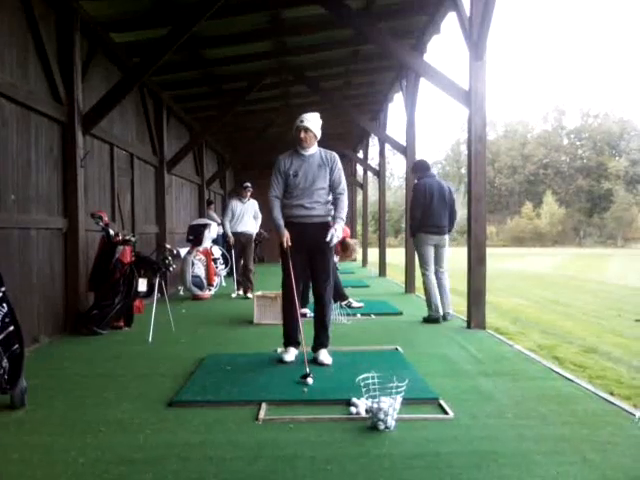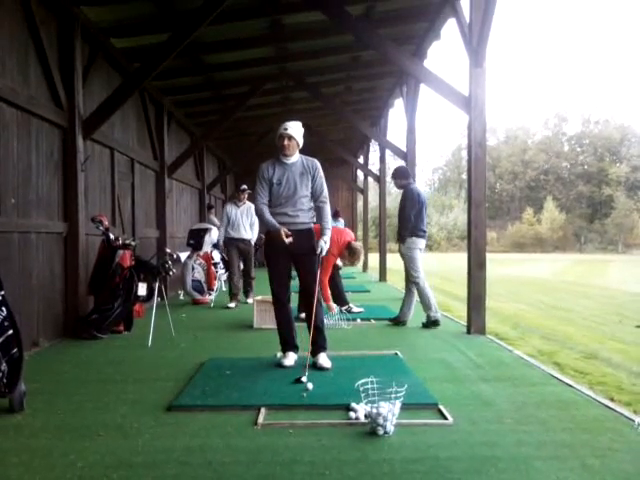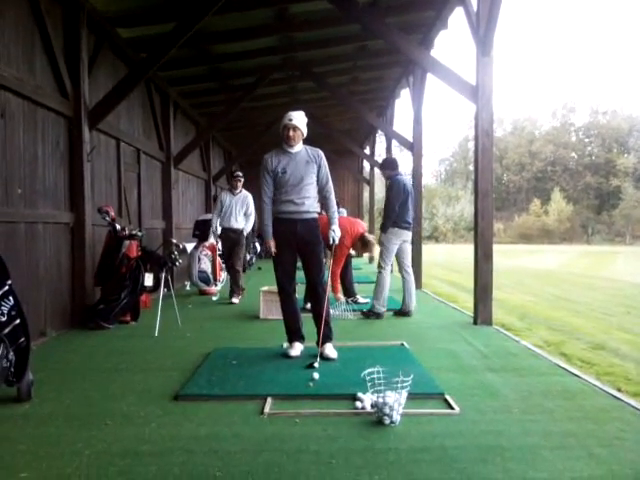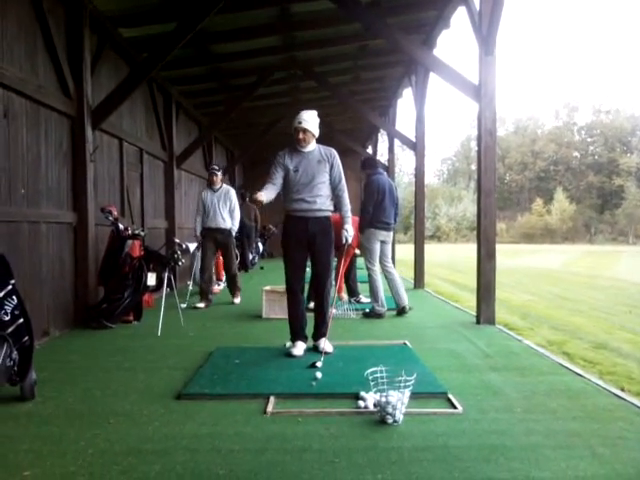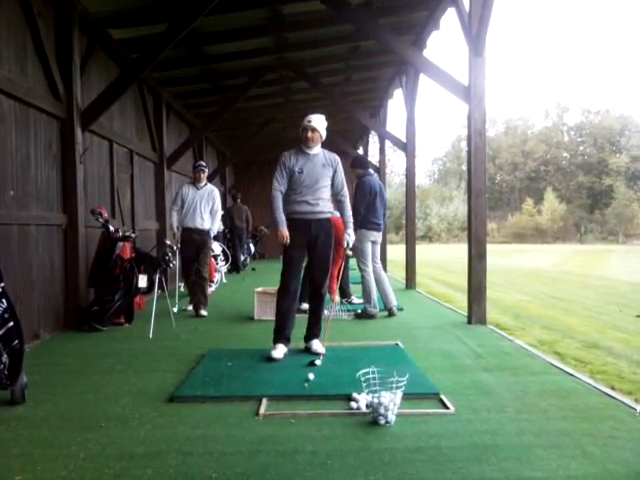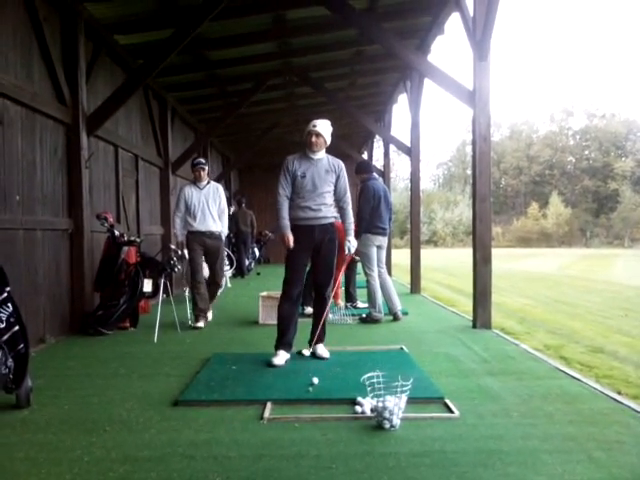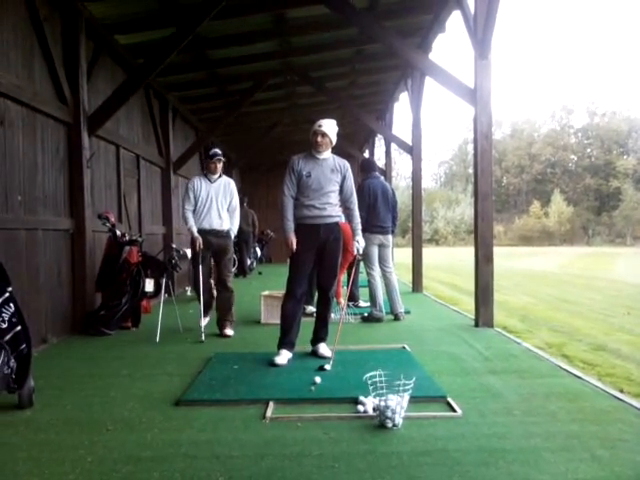
dt=0.7s
person 1, frame 1
left shoulder: (330, 158)
right shoulder: (284, 160)
left elbow: (340, 194)
right elbow: (274, 196)
left wrist: (339, 222)
right wrist: (281, 227)
left hip: (321, 230)
right hip: (293, 230)
left knee: (323, 291)
right knee: (290, 288)
left ankle: (321, 346)
right ankle: (291, 344)
person 1, frame 2
left shoulder: (312, 165)
right shoulder: (266, 168)
left elbow: (322, 201)
right elbow: (261, 203)
left wrist: (326, 233)
right wrist: (276, 228)
left hip: (304, 235)
right hip: (276, 237)
left knee: (311, 293)
right knee: (280, 295)
left ankle: (319, 350)
right ankle: (289, 349)
person 1, frame 3
left shoulder: (316, 156)
right shoulder: (271, 159)
left elbow: (327, 191)
right elbow: (266, 198)
left wrist: (334, 223)
right wrist: (268, 234)
left hip: (309, 225)
right hip: (282, 226)
left knee: (317, 284)
right knee: (286, 286)
left ankle: (325, 340)
right ankle: (295, 339)
person 1, frame 4
left shoulder: (329, 155)
right shoulder: (284, 157)
left elbow: (340, 190)
right elbow: (274, 184)
left wrist: (347, 221)
right wrist: (264, 195)
left hip: (321, 223)
right hip: (294, 223)
left knee: (323, 281)
right knee: (294, 283)
left ankle: (320, 335)
right ankle: (298, 338)
person 1, frame 5
left shoulder: (332, 160)
right shoulder: (288, 158)
left elbow: (341, 194)
right elbow: (277, 190)
left wrist: (349, 226)
right wrist: (280, 224)
left hip: (323, 225)
right hip: (295, 225)
left knee: (319, 284)
right knee: (289, 283)
left ankle: (313, 337)
right ankle: (281, 340)
person 1, frame 6
left shoulder: (336, 166)
right shoulder: (292, 163)
left elbow: (344, 201)
right elbow: (283, 197)
left wrist: (350, 233)
right wrist: (285, 229)
left hip: (327, 231)
right hip: (299, 230)
left knee: (323, 289)
right knee: (292, 289)
left ankle: (317, 341)
right ankle: (283, 346)
person 1, frame 7
left shoulder: (342, 166)
right shoulder: (297, 162)
left elbow: (350, 201)
right elbow: (288, 197)
left wrist: (357, 232)
right wrist: (289, 231)
left hip: (331, 230)
right hip: (305, 230)
left knee: (327, 288)
right knee: (296, 288)
left ankle: (319, 341)
right ankle: (286, 346)
person 2, frame 1
left shoulder: (420, 186)
right shoulder: (446, 186)
left elbow: (415, 213)
right elbow: (453, 213)
left wrist: (413, 233)
right wrist: (447, 230)
left hip: (424, 234)
right hip: (442, 235)
left knee: (428, 273)
right knee: (441, 272)
left ankle: (435, 313)
right ankle: (446, 311)
person 2, frame 2
left shoulder: (409, 192)
right shoulder: (417, 191)
left elbow: (407, 218)
left wrist: (401, 238)
left hip: (411, 239)
right hip: (418, 238)
left knee: (417, 278)
right knee: (411, 279)
left ankle: (433, 316)
right ankle: (403, 316)
person 2, frame 3
left shoulder: (396, 182)
right shoulder: (406, 182)
left elbow: (392, 208)
left wrist: (384, 228)
left hip: (394, 230)
right hip: (406, 230)
left knee: (384, 268)
right knee: (406, 269)
left ankle: (378, 309)
right ankle: (408, 307)
person 2, frame 4
left shoulder: (372, 181)
right shoulder: (390, 182)
left elbow: (366, 208)
right elbow: (396, 207)
left wrist: (361, 229)
left hip: (373, 230)
right hip: (388, 230)
left knee: (373, 268)
right knee: (388, 266)
left ankle: (379, 308)
right ankle: (403, 303)
person 2, frame 5
left shoulder: (363, 182)
right shoulder: (378, 183)
left elbow: (358, 210)
right elbow: (383, 208)
left wrist: (352, 231)
left hip: (364, 231)
right hip: (377, 230)
left knee: (366, 270)
right knee: (377, 267)
left ankle: (371, 309)
right ankle: (391, 305)
person 2, frame 6
left shoulder: (367, 187)
right shoulder: (383, 187)
left elbow: (362, 214)
right elbow: (389, 212)
left wrist: (357, 236)
left hip: (369, 235)
right hip: (383, 235)
left knee: (371, 274)
right knee: (382, 272)
left ankle: (376, 313)
right ankle: (396, 309)
person 2, frame 7
left shoulder: (365, 186)
right shoulder: (387, 186)
left elbow: (361, 213)
right elbow: (395, 211)
left hip: (370, 234)
right hip: (386, 234)
left knee: (373, 273)
right knee: (389, 271)
left ankle: (377, 312)
right ankle: (398, 310)
person 3, frame 1
left shoulder: (254, 203)
right shoulder: (232, 202)
left elbow: (258, 217)
right elbow: (226, 219)
left wrist: (255, 231)
right wrist: (229, 234)
left hip: (248, 236)
right hip: (235, 235)
left knee: (248, 263)
right knee: (237, 262)
left ankle: (248, 290)
right ankle: (239, 286)
person 3, frame 2
left shoulder: (251, 207)
right shoulder: (228, 207)
left elbow: (255, 225)
right elbow: (223, 225)
left wrist: (252, 240)
right wrist: (221, 242)
left hip: (247, 241)
right hip: (232, 241)
left knee: (248, 270)
right knee: (233, 270)
left ankle: (248, 294)
right ankle: (234, 298)
person 3, frame 3
left shoulder: (247, 196)
right shoulder: (223, 195)
left elbow: (251, 216)
right elbow: (216, 213)
left wrist: (245, 231)
right wrist: (213, 228)
left hip: (239, 233)
right hip: (225, 232)
left knee: (236, 264)
right knee: (228, 263)
left ankle: (235, 294)
right ankle: (238, 288)
person 3, frame 4
left shoulder: (229, 192)
right shoulder: (204, 193)
left elbow: (235, 213)
right elbow: (199, 214)
left wrist: (232, 231)
right wrist: (198, 232)
left hip: (226, 232)
right hip: (209, 232)
left knee: (230, 264)
right knee: (206, 265)
left ankle: (235, 293)
right ankle: (205, 297)
person 3, frame 5
left shoulder: (213, 191)
right shoulder: (184, 189)
left elbow: (216, 214)
right elbow: (175, 209)
left wrist: (211, 233)
right wrist: (175, 229)
left hip: (204, 234)
right hip: (187, 233)
left knee: (202, 270)
right knee: (188, 269)
left ankle: (200, 305)
right ankle: (194, 298)
person 3, frame 6
left shoulder: (217, 189)
right shoulder: (186, 190)
left elbow: (223, 213)
right elbow: (178, 215)
left wrist: (222, 234)
right wrist: (179, 237)
left hip: (215, 236)
right hip: (195, 237)
left knee: (217, 276)
right knee: (197, 276)
left ankle: (206, 304)
right ankle: (200, 315)
person 3, frame 7
left shoulder: (229, 184)
right shoulder: (195, 182)
left elbow: (235, 211)
right elbow: (187, 209)
left wrist: (231, 234)
right wrist: (194, 233)
left hip: (223, 236)
right hip: (201, 235)
left knee: (225, 280)
right knee: (200, 279)
left ankle: (226, 323)
right ankle: (206, 310)
